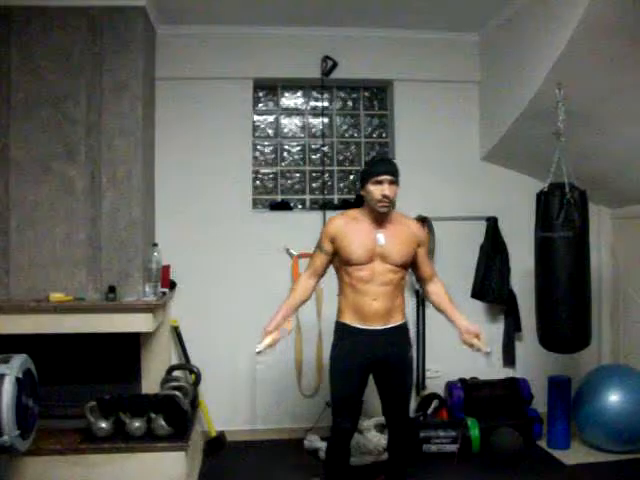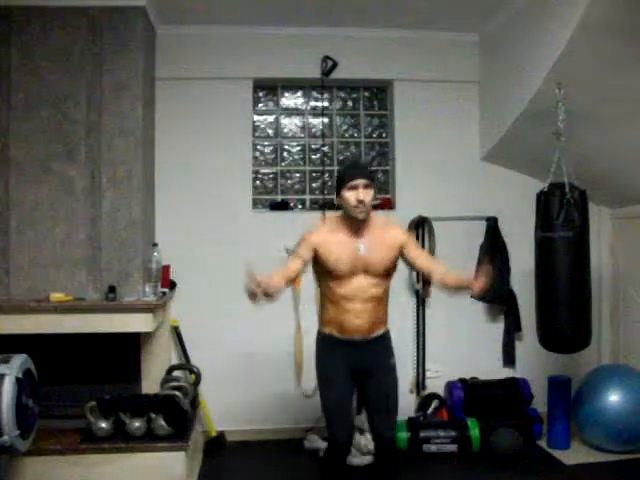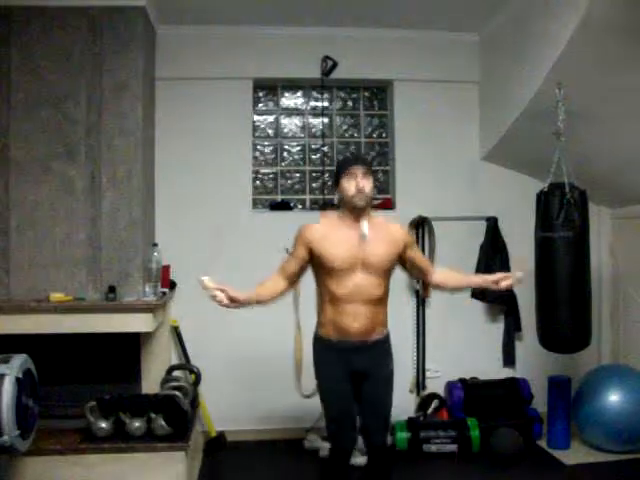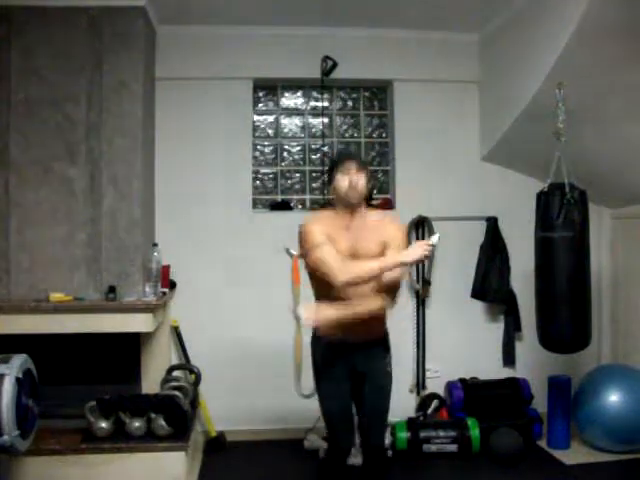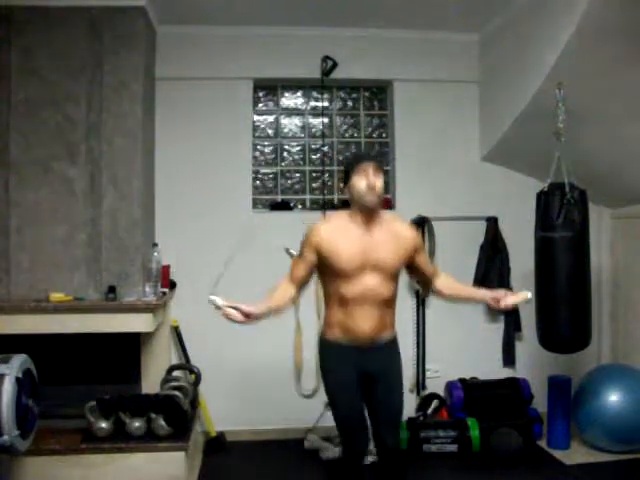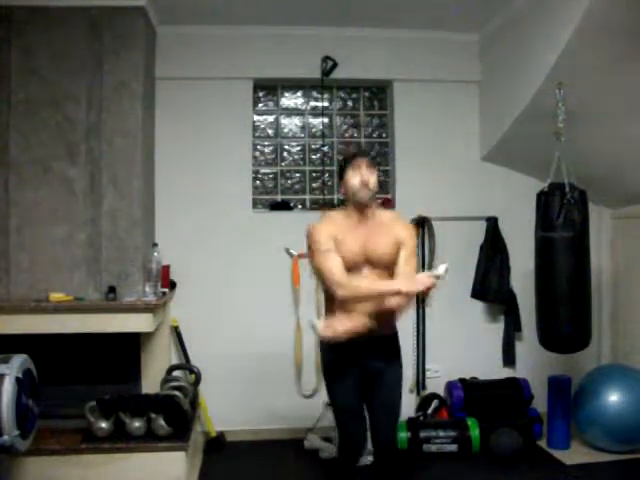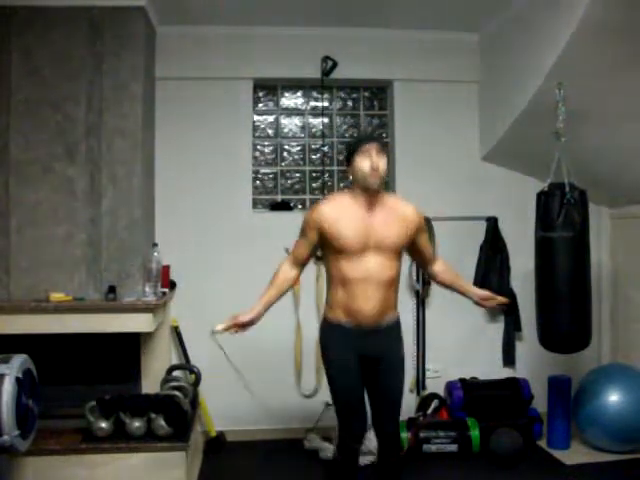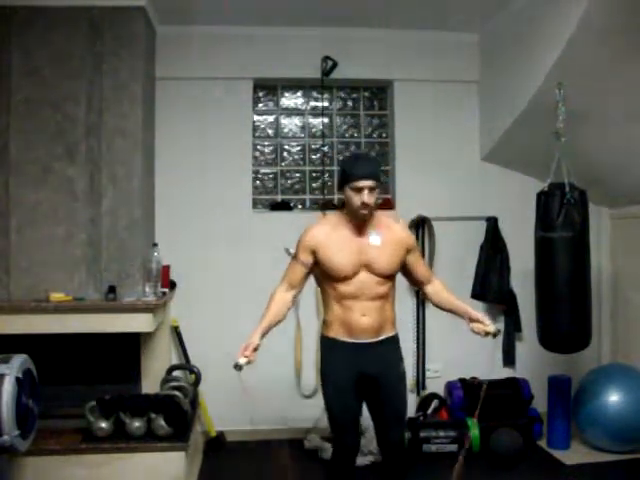
dt=0.5s
person 1, frame 1
left shoulder: (414, 231)
right shoulder: (337, 227)
left elbow: (430, 282)
right elbow: (310, 276)
left wrist: (459, 322)
right wrist: (280, 317)
left hip: (396, 338)
right hip: (350, 338)
left knee: (399, 423)
right knee: (343, 426)
person 1, frame 2
left shoulder: (395, 235)
right shoulder: (318, 237)
left elbow: (434, 271)
right elbow: (283, 277)
left wrist: (465, 281)
right wrist: (263, 287)
left hip: (378, 348)
right hip: (333, 349)
left knee: (385, 436)
right knee: (339, 437)
person 1, frame 3
left shoulder: (396, 234)
right shoulder: (314, 233)
left elbow: (430, 274)
right elbow: (283, 279)
left wrist: (482, 281)
right wrist: (243, 299)
left hip: (376, 349)
right hip: (331, 350)
left knee: (376, 439)
right knee: (342, 440)
person 1, frame 4
left shoulder: (390, 227)
right shoulder: (315, 227)
left elbow: (387, 293)
right elbow: (339, 276)
left wrist: (332, 312)
right wrist: (400, 258)
left hip: (373, 345)
right hip: (331, 348)
left knee: (373, 441)
right knee: (340, 440)
person 1, frame 5
left shoulder: (405, 235)
right shoulder: (322, 233)
left elbow: (433, 279)
right elbow: (292, 284)
left wrist: (483, 295)
right wrist: (260, 311)
left hip: (384, 351)
right hip: (338, 352)
left knee: (389, 443)
right knee: (355, 443)
person 1, frame 6
left shoulder: (401, 229)
right shoulder: (324, 230)
left elbow: (404, 295)
right elbow: (341, 288)
left wrist: (348, 323)
right wrist: (402, 287)
left hip: (382, 346)
right hip: (340, 350)
left knee: (386, 438)
right knee: (352, 440)
person 1, frame 7
left shoulder: (408, 215)
right shoulder: (325, 213)
left elbow: (431, 263)
right elbow: (293, 265)
left wrist: (471, 292)
right wrist: (257, 311)
left hip: (387, 334)
right hip: (340, 334)
left knee: (388, 428)
right knee: (351, 429)
person 1, frame 8
left shoulder: (399, 234)
right shoulder: (317, 235)
left elbow: (428, 284)
right elbow: (288, 289)
left wrist: (469, 314)
right wrist: (258, 334)
left hip: (386, 350)
right hip: (339, 352)
left knee: (394, 442)
right knee: (346, 443)
